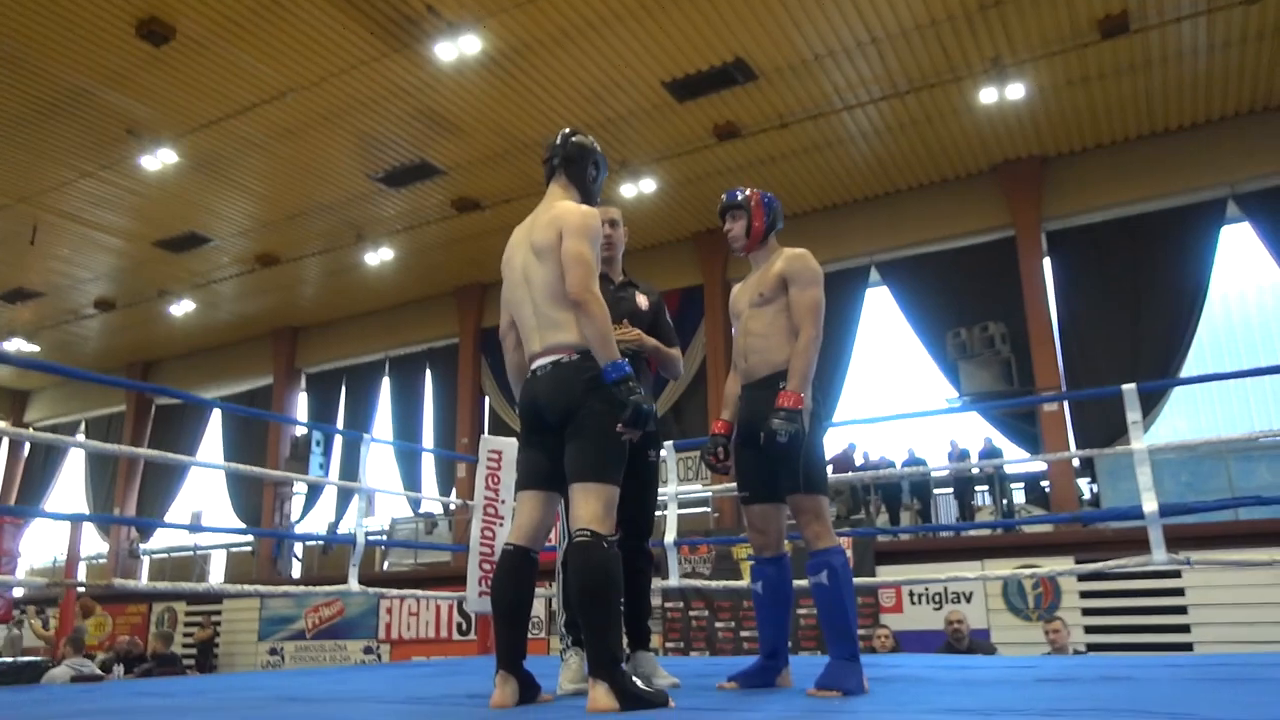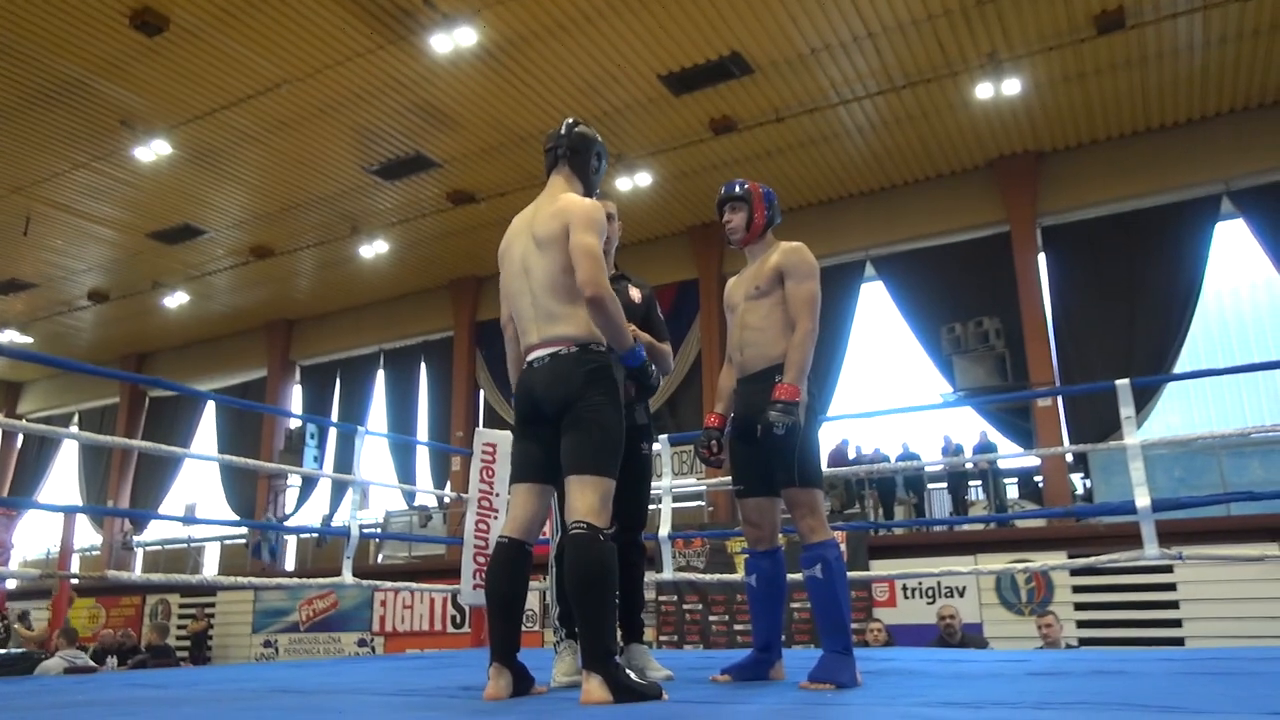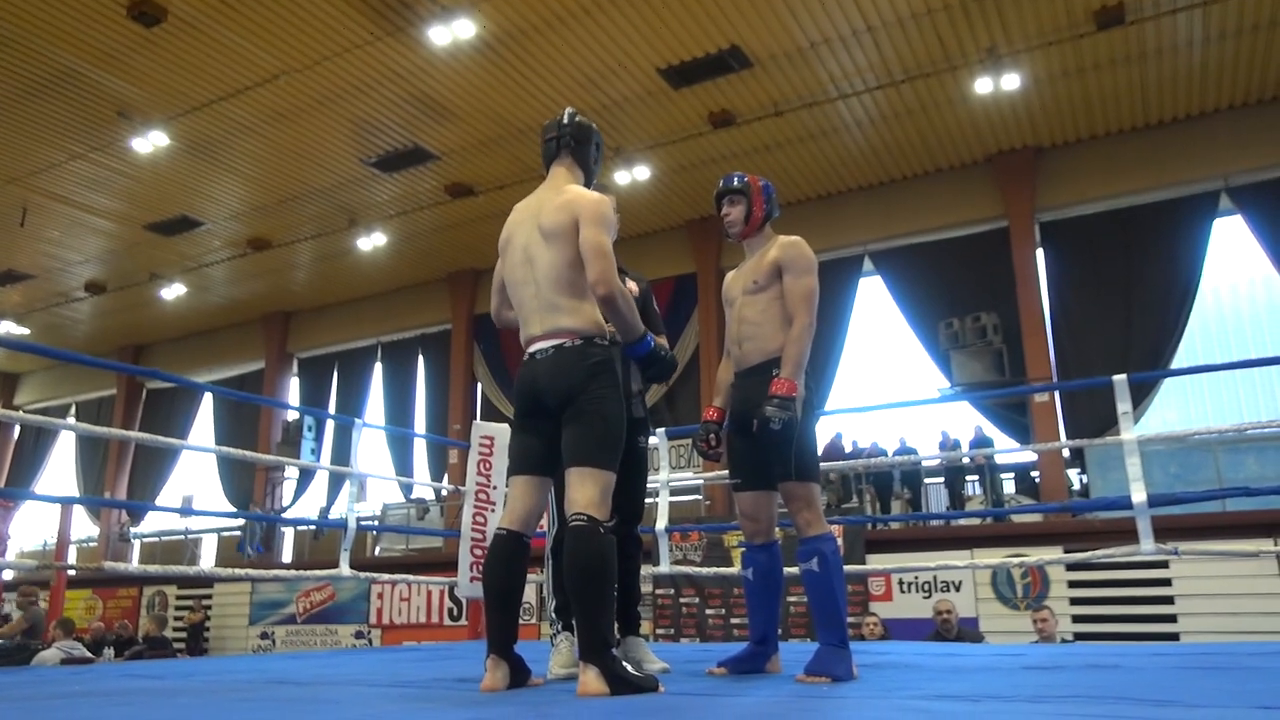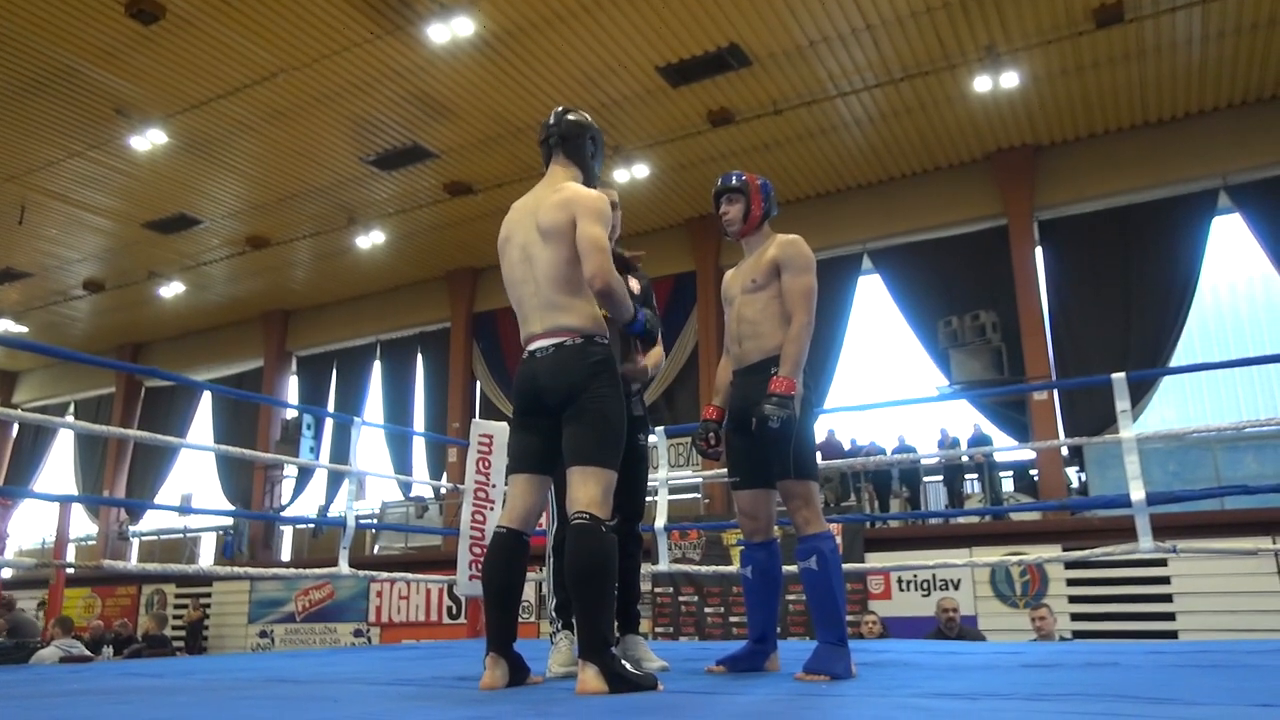
dt=0.4s
person 1, frame 1
left shoulder: (516, 238)
right shoulder: (578, 216)
right elbow: (580, 292)
right wrist: (620, 376)
left hip: (538, 386)
right hip: (580, 379)
left knee: (524, 533)
right knee: (593, 524)
left ankle: (509, 677)
right ankle: (606, 680)
person 1, frame 2
left shoulder: (513, 229)
right shoulder: (582, 209)
right elbow: (592, 288)
right wrist: (634, 358)
left hip: (533, 379)
right hip: (581, 370)
left knee: (518, 524)
right knee: (588, 516)
left ankle: (502, 669)
right ankle: (599, 672)
person 1, frame 3
left shoulder: (512, 219)
right shoulder: (588, 202)
left elbow: (500, 311)
right elbow: (604, 286)
right wrist: (644, 346)
left hip: (531, 371)
right hip: (582, 363)
left knee: (517, 517)
right knee: (588, 509)
left ankle: (499, 661)
right ankle: (596, 665)
person 1, frame 4
left shoulder: (512, 216)
right shoulder: (586, 198)
right elbow: (599, 279)
right wrist: (638, 318)
left hip: (532, 369)
right hip: (582, 361)
left knee: (516, 514)
right knee: (589, 507)
left ankle: (499, 658)
right ankle: (596, 663)
person 2, frame 1
left shoulder: (795, 262)
right shoulder: (738, 292)
left elbow: (809, 334)
left wrist: (793, 398)
right wrist: (722, 425)
left hip: (786, 401)
right hip: (751, 410)
left knee: (813, 523)
right knee: (763, 538)
left ankle: (846, 662)
right ankle: (774, 660)
person 2, frame 2
left shoulder: (792, 256)
right shoulder: (733, 286)
left elbow: (806, 327)
left wrist: (789, 391)
right wrist: (716, 418)
left hip: (782, 394)
right hip: (746, 404)
left knee: (808, 518)
right knee: (757, 532)
left ankle: (839, 655)
right ankle: (767, 653)
person 2, frame 3
left shoulder: (791, 250)
right shoulder: (732, 280)
left elbow: (803, 322)
left wrist: (786, 386)
right wrist: (715, 413)
left hip: (779, 388)
right hip: (743, 397)
left knee: (804, 512)
right knee: (754, 525)
left ankle: (835, 648)
right ankle: (763, 647)
person 2, frame 4
left shoulder: (789, 248)
right shoulder: (731, 278)
left elbow: (802, 321)
left wrist: (785, 384)
right wrist: (714, 411)
left hip: (778, 387)
right hip: (742, 396)
left knee: (803, 510)
right knee: (753, 524)
left ankle: (834, 646)
right ankle: (762, 644)
person 3, frame 1
left shoulder: (648, 298)
left elbow: (677, 369)
left wrist: (649, 343)
left hip: (638, 428)
left knee: (636, 541)
left ankle: (640, 650)
right ankle: (574, 651)
person 3, frame 2
left shoulder: (639, 292)
left elbow: (667, 364)
left wrist: (640, 339)
left hip: (631, 421)
left knee: (629, 534)
right knee: (573, 531)
left ankle: (634, 643)
right ankle: (567, 644)
person 3, frame 3
left shoulder: (636, 285)
left elbow: (662, 353)
left wrist: (637, 332)
left hip: (628, 413)
left knee: (626, 526)
right knee: (569, 524)
left ankle: (630, 635)
right ankle: (563, 636)
person 3, frame 4
left shoulder: (636, 280)
left elbow: (657, 347)
left wrist: (644, 365)
left hip: (626, 412)
left knee: (627, 526)
right knee: (569, 523)
left ankle: (629, 634)
right ankle: (563, 634)
